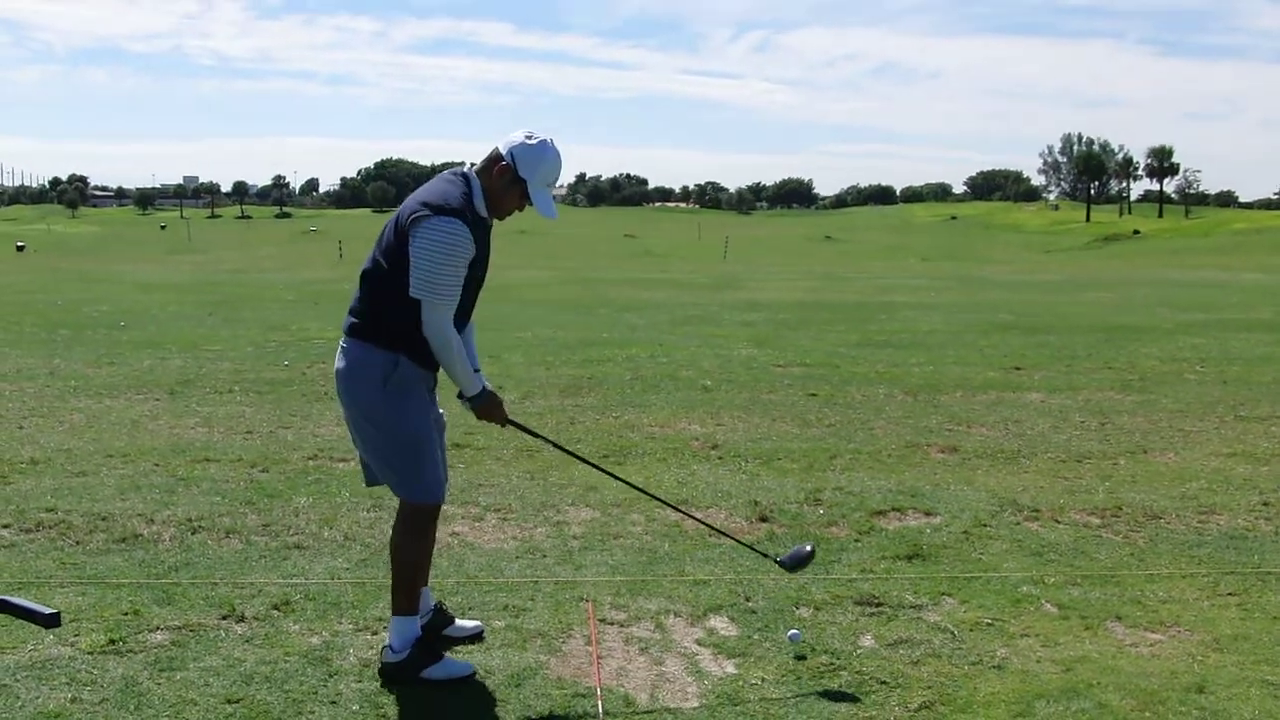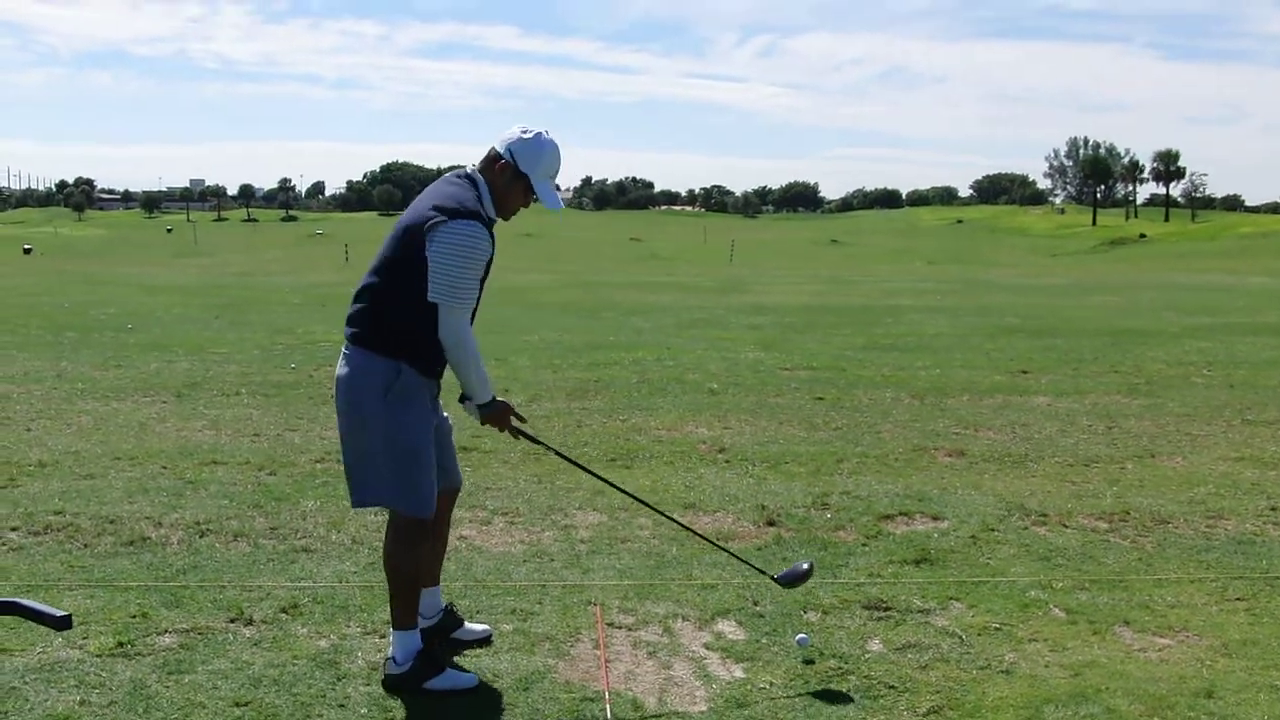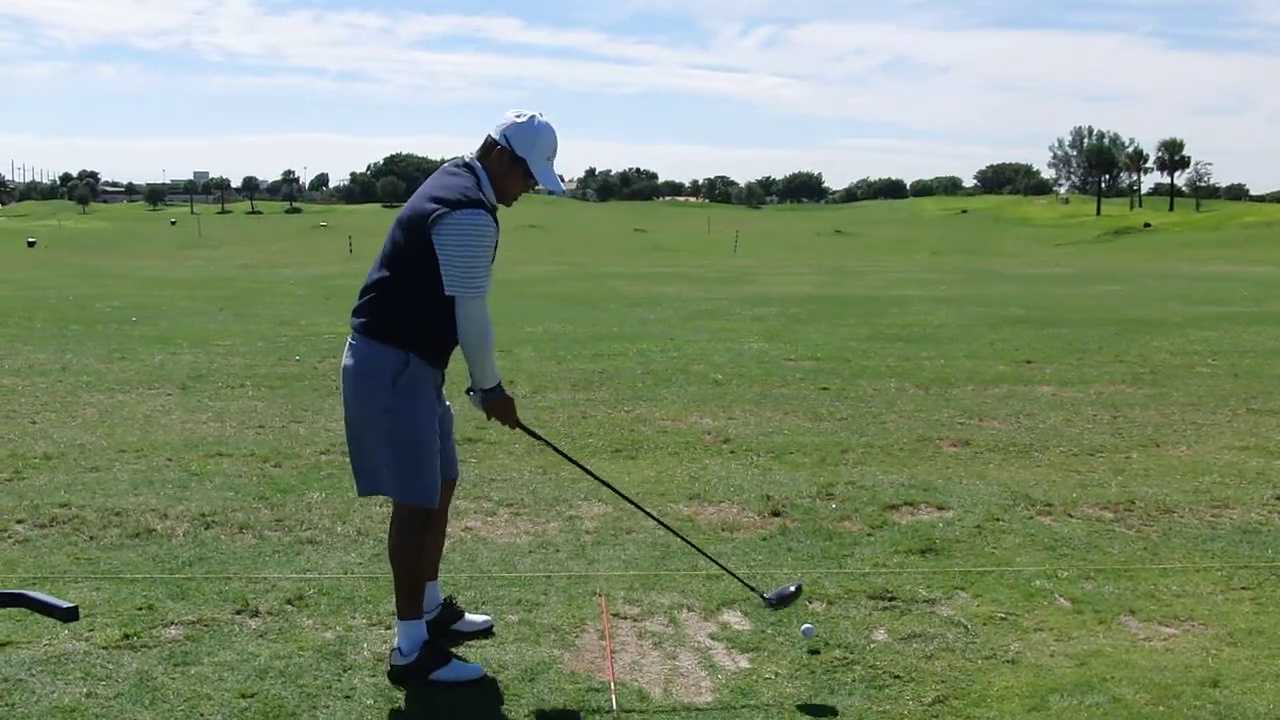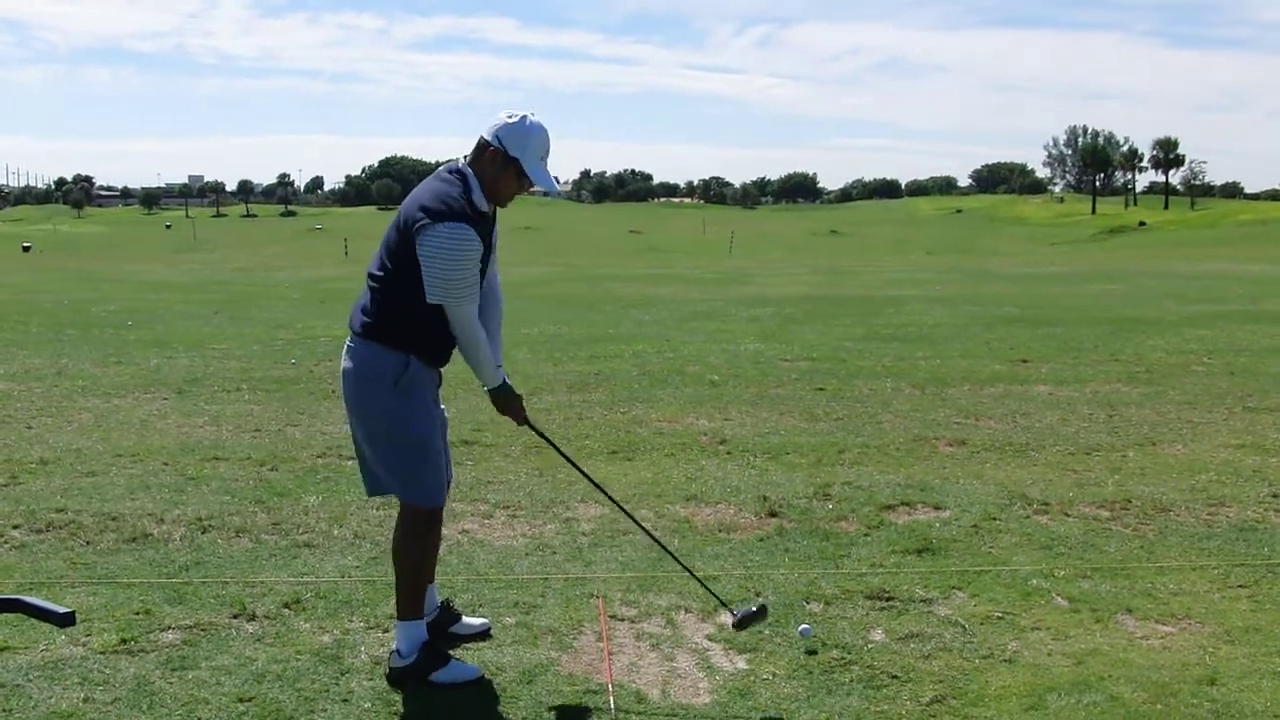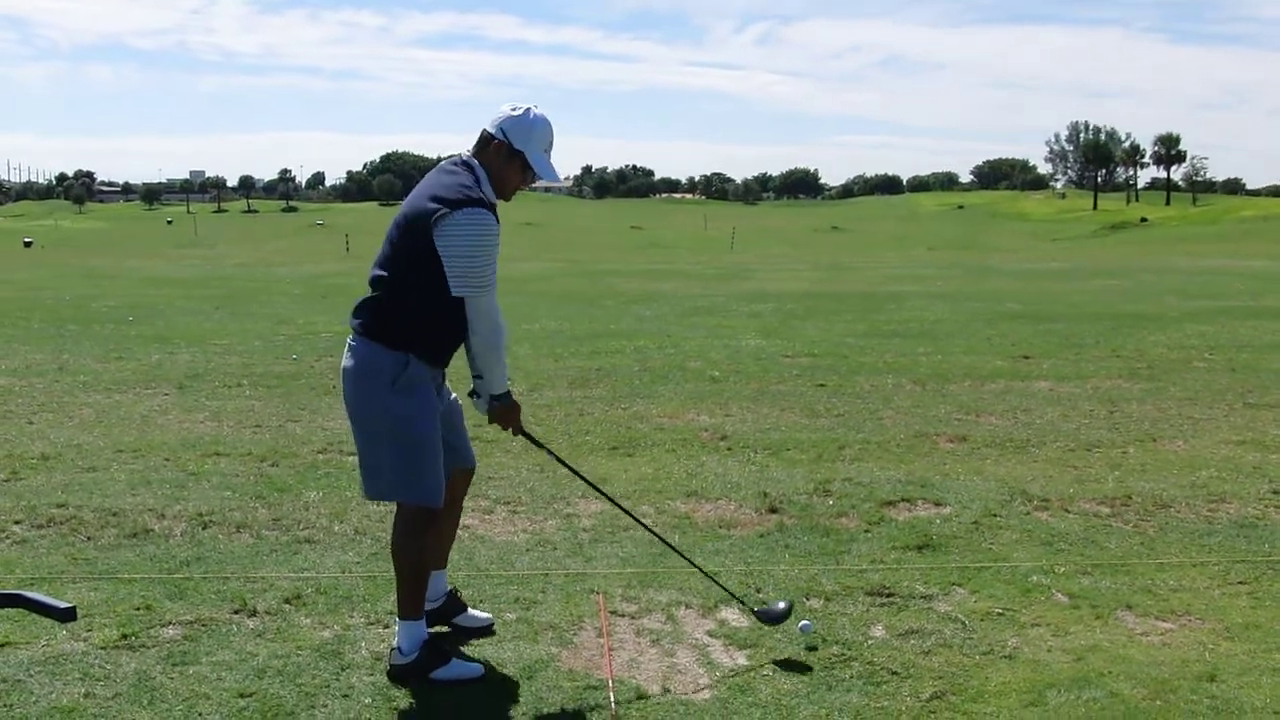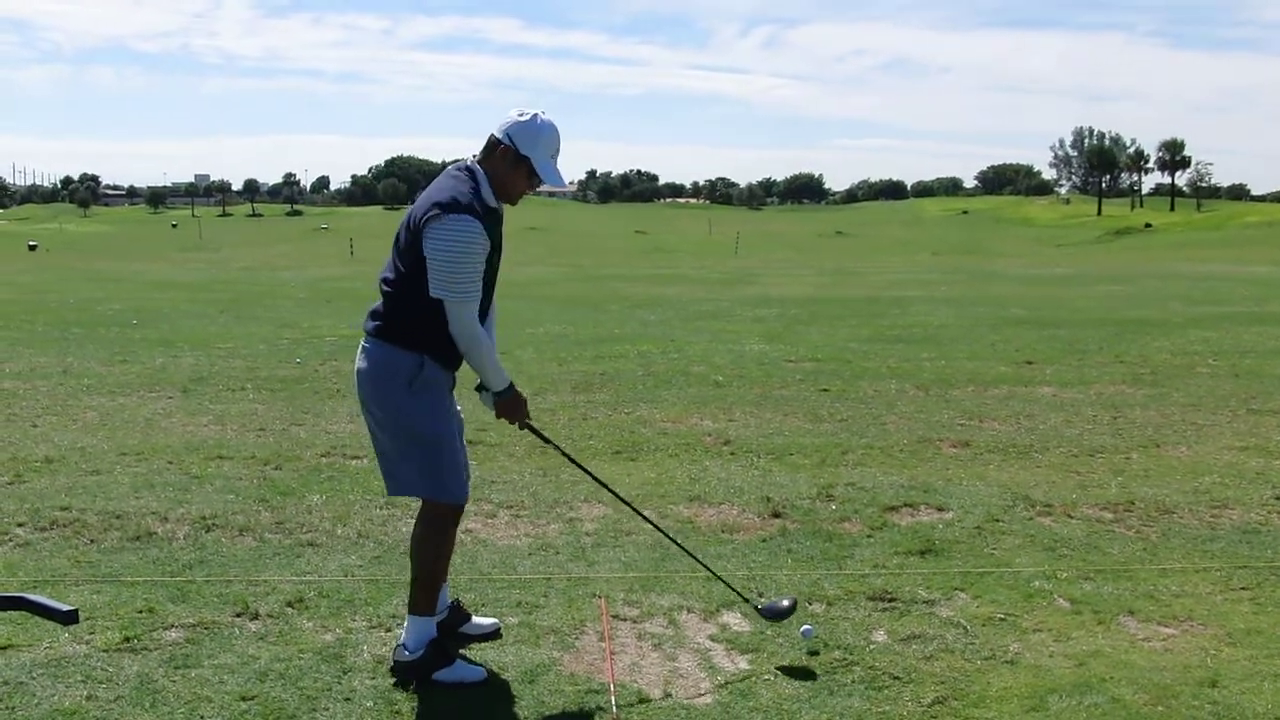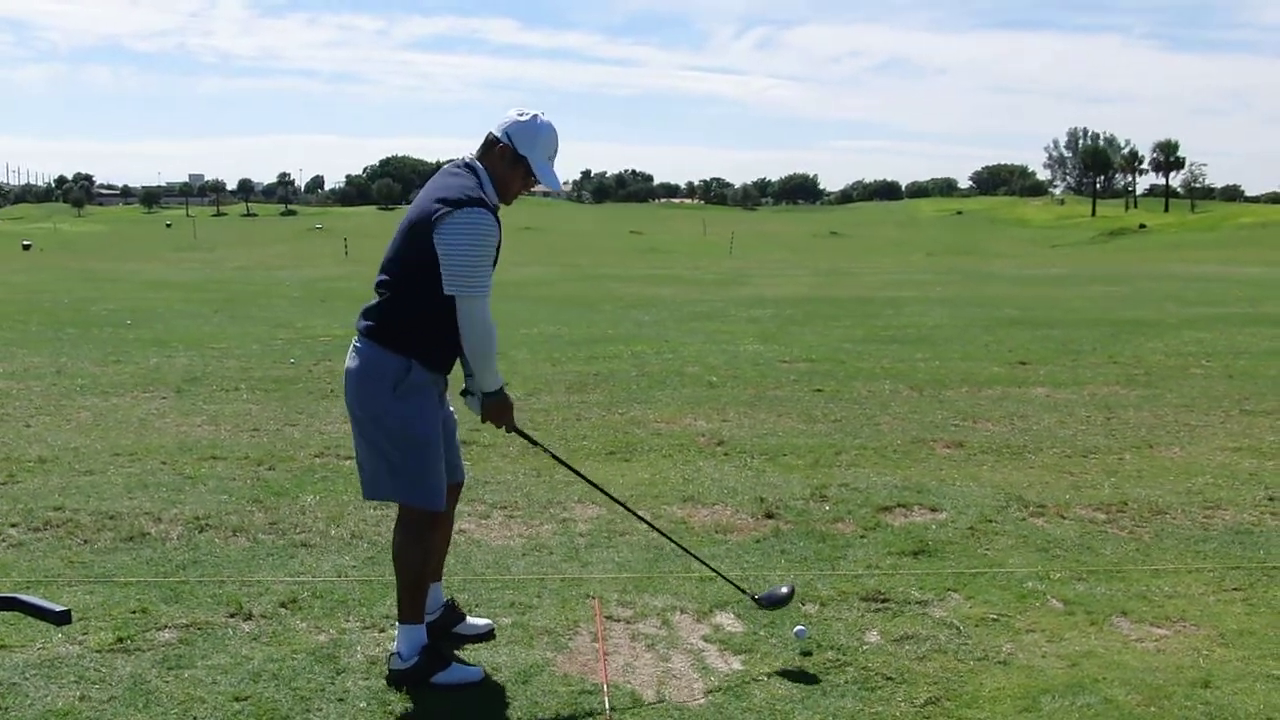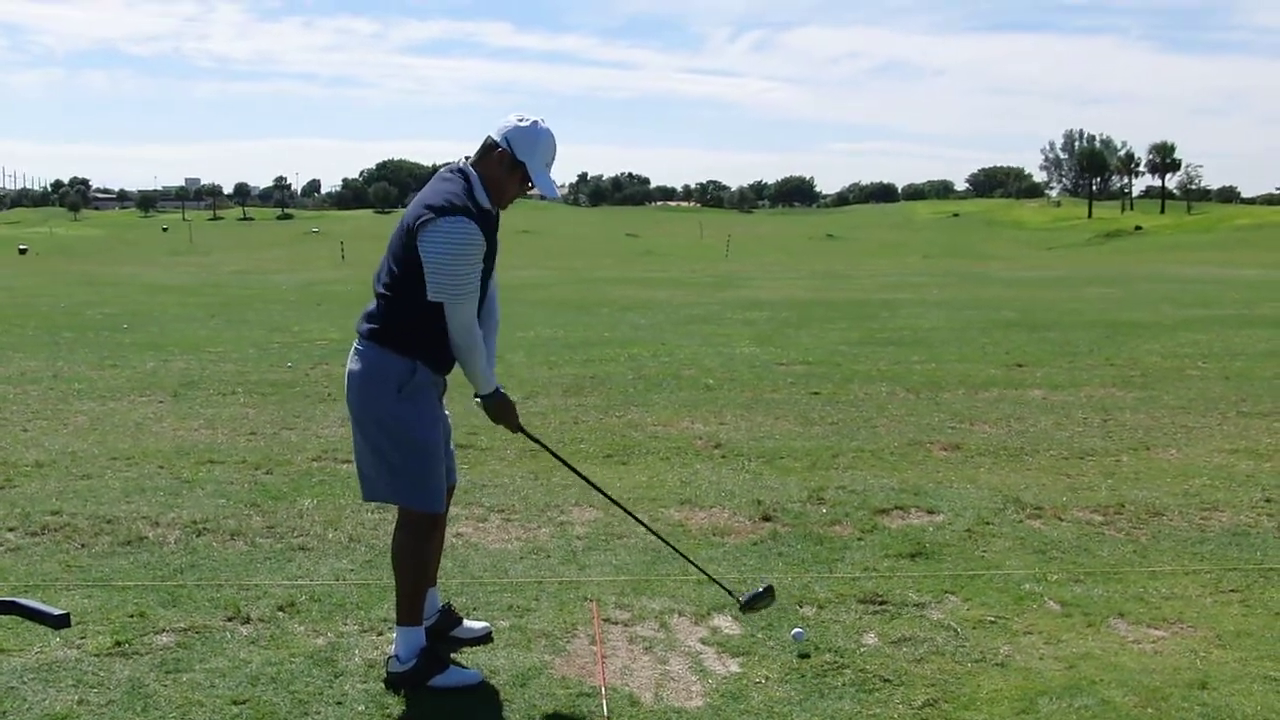
dt=0.3s
person 1, frame 1
left shoulder: (466, 207)
right shoulder: (448, 221)
left elbow: (455, 313)
right elbow: (435, 325)
left wrist: (475, 377)
right wrist: (474, 391)
left hip: (404, 364)
right hip: (382, 366)
left knee: (427, 494)
right knee: (420, 499)
left ankle: (422, 612)
right ankle: (403, 646)
person 1, frame 2
left shoulder: (457, 196)
right shoulder: (465, 225)
right elbow: (453, 331)
left wrist: (475, 393)
right wrist: (485, 400)
left hip: (406, 370)
right hip: (384, 375)
left knee: (442, 493)
right knee: (412, 511)
left ankle: (430, 614)
right ankle: (406, 657)
person 1, frame 3
left shoulder: (458, 188)
right shoulder: (468, 214)
left elbow: (462, 308)
right elbow: (472, 317)
left wrist: (482, 382)
right wrist: (491, 387)
left hip: (410, 360)
right hip: (390, 365)
left knee: (439, 488)
right knee: (416, 502)
left ankle: (430, 607)
right ankle: (411, 649)
person 1, frame 4
left shoulder: (471, 200)
right shoulder: (451, 221)
left elbow: (488, 292)
right elbow: (462, 321)
left wrist: (497, 376)
right wrist: (496, 386)
left hip: (409, 364)
right hip: (388, 366)
left knee: (433, 491)
right knee: (421, 502)
left ankle: (428, 609)
right ankle: (410, 650)
person 1, frame 5
left shoulder: (459, 187)
right shoulder: (469, 213)
left elbow: (473, 308)
right elbow: (483, 315)
left wrist: (484, 383)
right wrist: (499, 392)
left hip: (415, 363)
right hip: (390, 367)
left knee: (456, 474)
right knee: (421, 501)
left ankle: (434, 595)
right ankle: (411, 648)
person 1, frame 6
left shoulder: (474, 197)
right shoulder: (460, 217)
left elbow: (477, 308)
right elbow: (461, 322)
left wrist: (492, 381)
right wrist: (499, 386)
left hip: (422, 366)
right hip: (403, 368)
left knee: (450, 492)
right knee: (442, 499)
left ankle: (439, 610)
right ankle: (417, 645)
person 1, frame 7
left shoulder: (462, 189)
right shoulder: (470, 214)
left elbow: (467, 308)
right elbow: (472, 317)
left wrist: (477, 383)
right wrist: (490, 389)
left hip: (416, 367)
right hip: (393, 370)
left knee: (445, 490)
right knee: (422, 505)
left ankle: (432, 609)
right ankle: (411, 653)
person 1, frame 8
left shoulder: (474, 201)
right shoulder: (454, 221)
left elbow: (485, 297)
right elbow: (461, 322)
left wrist: (491, 382)
right wrist: (488, 391)
left hip: (413, 370)
right hip: (393, 373)
left knee: (437, 495)
right knee: (420, 507)
left ankle: (429, 613)
right ankle: (409, 654)
